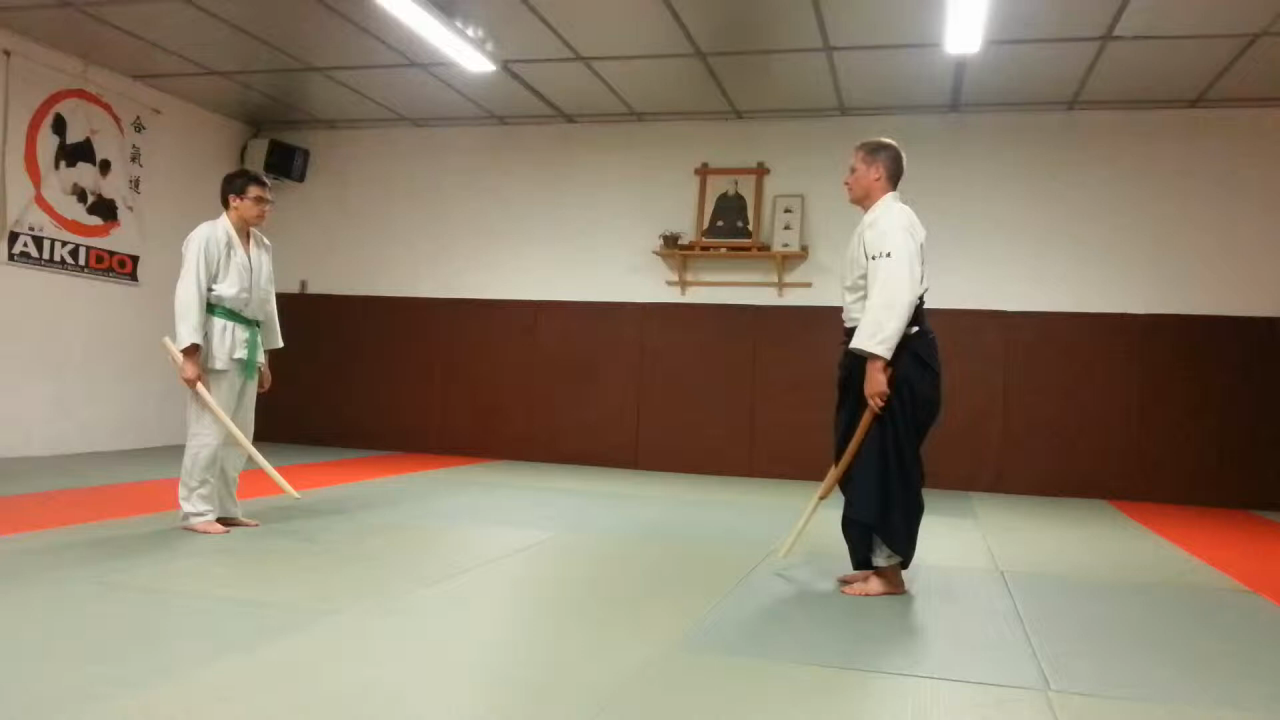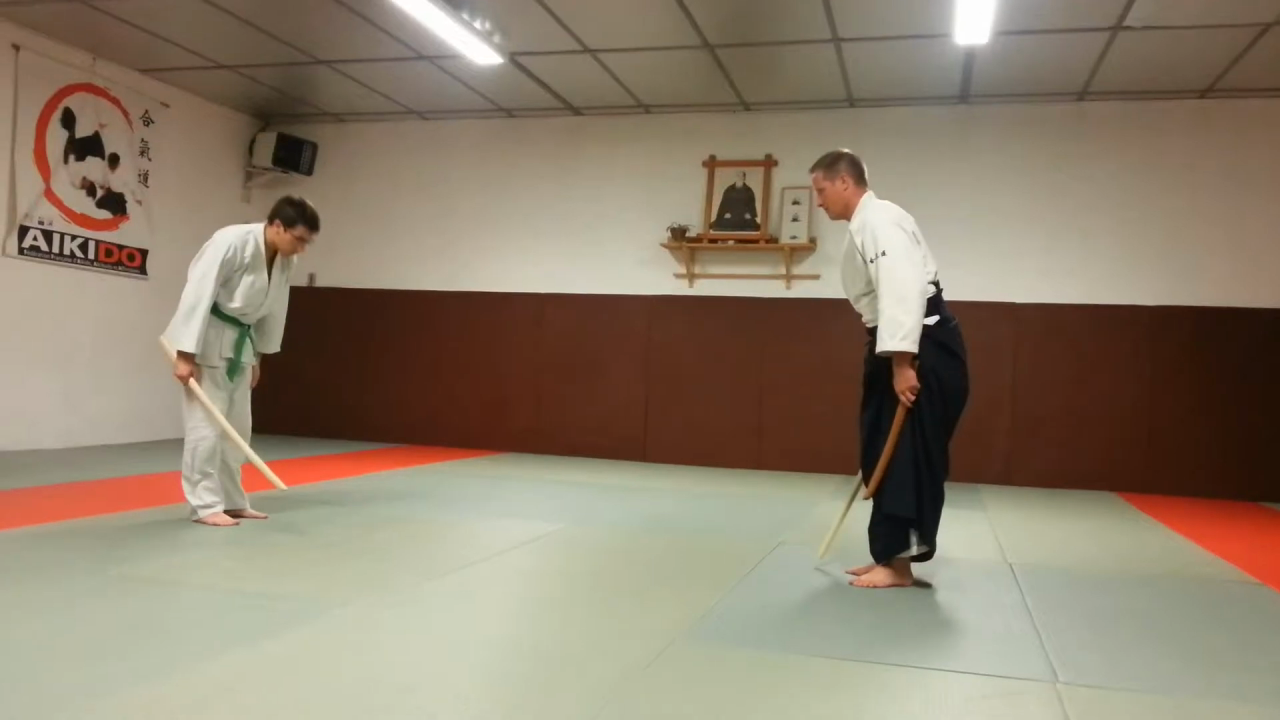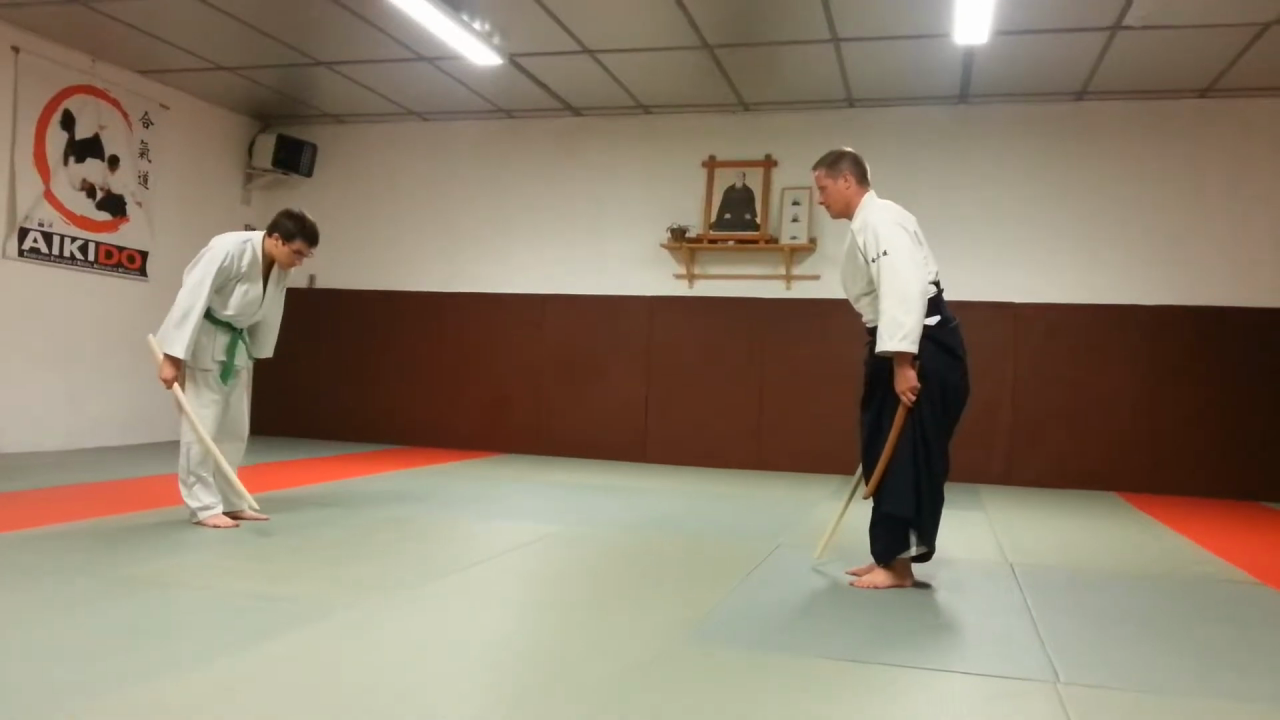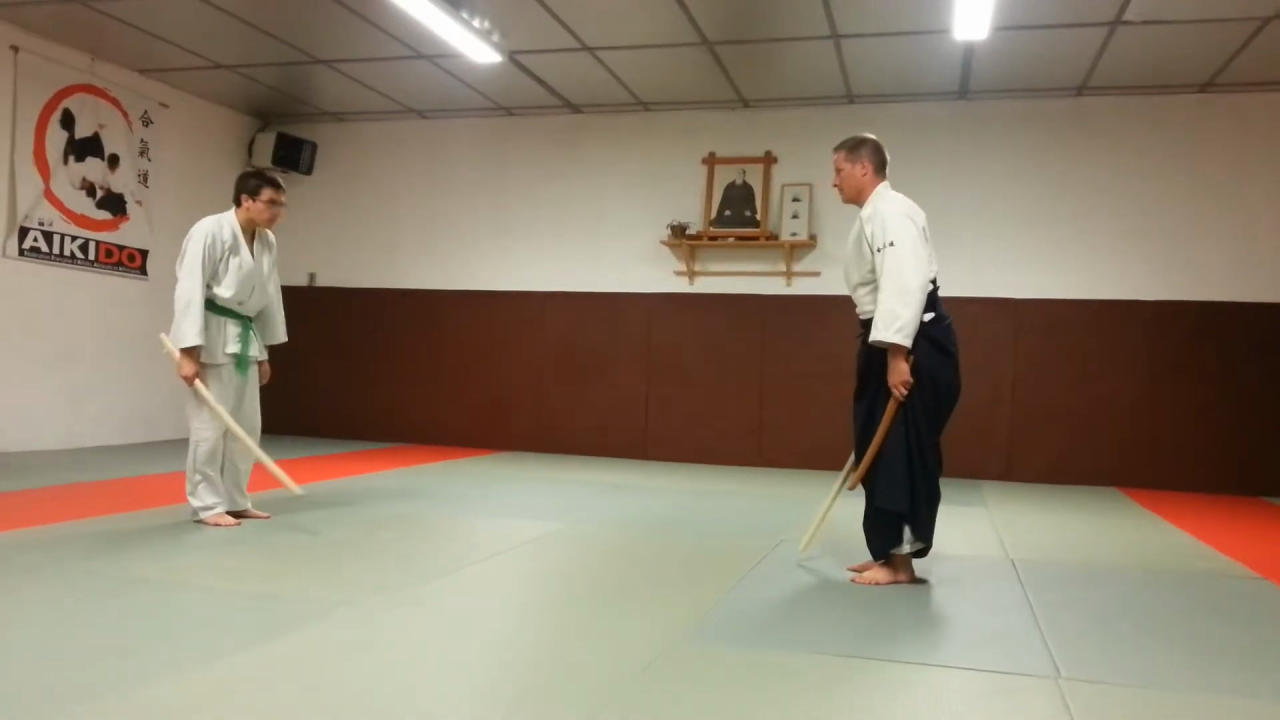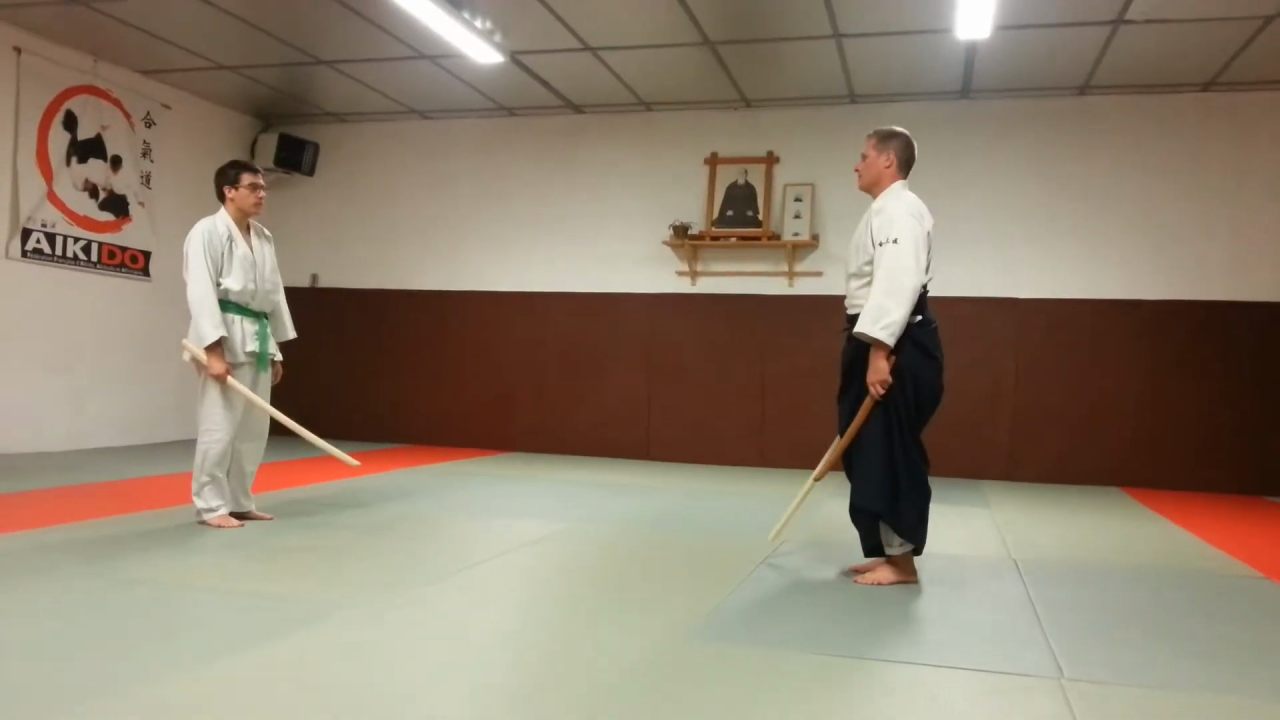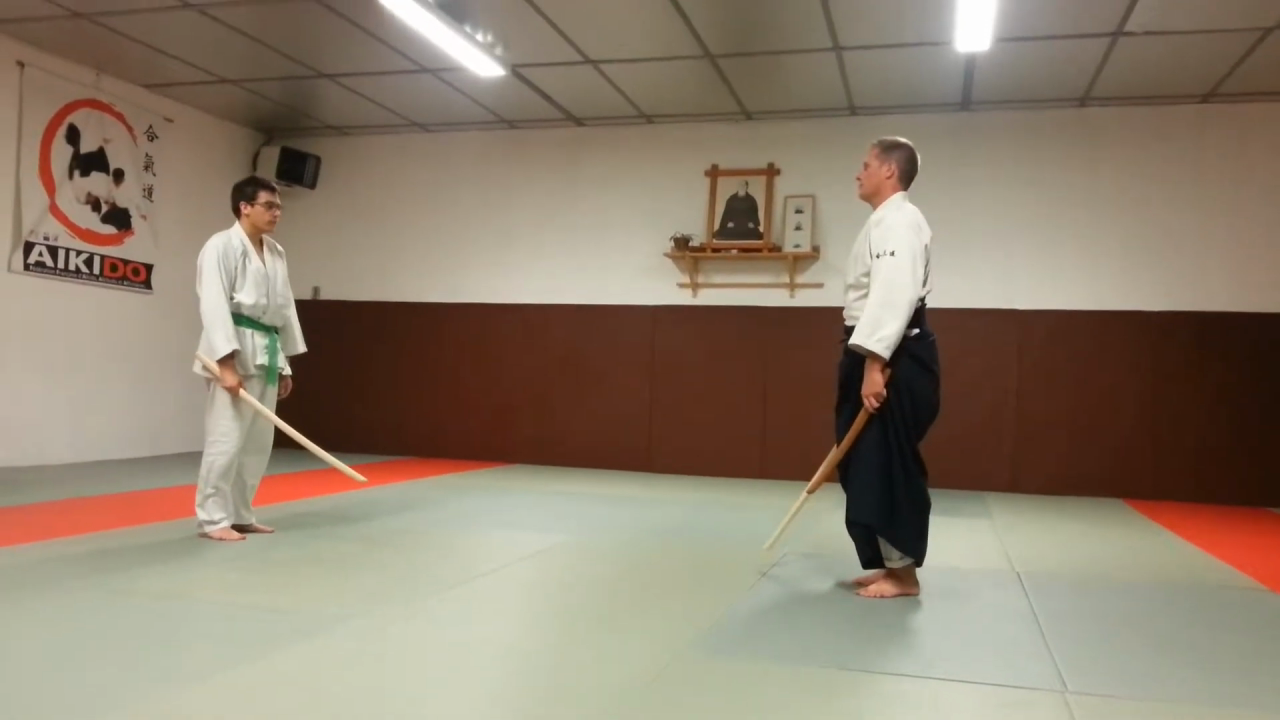
dt=0.5s
person 1, frame 1
left shoulder: (891, 221)
right shoulder: (877, 223)
left elbow: (894, 297)
left wrist: (876, 365)
left hip: (894, 359)
right hip: (881, 355)
left knee: (888, 463)
right knee: (865, 462)
left ankle: (888, 571)
right ankle: (877, 563)
person 1, frame 2
left shoulder: (879, 220)
right shoulder: (866, 225)
left elbow: (904, 291)
left wrist: (903, 363)
right wrist: (893, 359)
left hip: (923, 351)
right hip: (904, 348)
left knee: (908, 455)
right knee: (884, 454)
left ankle: (899, 563)
right ankle: (892, 555)
person 1, frame 3
left shoulder: (881, 219)
right shoulder: (866, 225)
left elbow: (905, 291)
left wrist: (904, 363)
right wrist: (894, 360)
left hip: (923, 351)
right hip: (903, 347)
left knee: (908, 456)
right knee: (886, 455)
left ankle: (899, 565)
right ankle: (891, 555)
person 1, frame 4
left shoulder: (891, 212)
right shoulder: (874, 216)
left elbow: (905, 286)
left wrist: (898, 356)
left hip: (912, 346)
right hip: (892, 343)
left knee: (902, 451)
right knee: (880, 450)
left ankle: (899, 560)
right ankle: (891, 552)
person 1, frame 5
left shoulder: (899, 209)
right shoulder: (884, 211)
left elbow: (898, 284)
left wrist: (880, 354)
left hip: (896, 347)
right hip: (880, 342)
left knee: (891, 452)
right knee: (869, 450)
left ankle: (901, 561)
right ankle: (889, 552)
person 1, frame 6
left shoulder: (898, 220)
right shoulder: (885, 221)
left elbow: (894, 297)
left wrist: (875, 365)
left hip: (891, 359)
right hip: (878, 355)
left knee: (889, 464)
right knee: (868, 463)
left ankle: (903, 573)
right ankle: (891, 563)
person 2, frame 1
left shoulder: (262, 246)
right shoulder: (207, 237)
right elbow: (190, 295)
left wrist: (264, 358)
right wrist: (190, 355)
left hip: (247, 346)
right hip: (217, 345)
left knee: (238, 434)
right knee: (209, 430)
left ankle: (224, 508)
right ankle: (197, 512)
person 2, frame 2
left shoulder: (285, 259)
right shoulder: (231, 242)
right elbow: (198, 295)
left wrist: (256, 357)
right wrist: (185, 355)
left hip: (239, 343)
right hip: (209, 341)
left knee: (238, 426)
right knee: (206, 423)
left ankle: (232, 500)
right ankle: (205, 503)
person 2, frame 3
left shoulder: (281, 267)
right shoulder: (229, 249)
right elbow: (191, 300)
left wrist: (250, 358)
right wrist: (173, 358)
left hip: (234, 345)
right hip: (202, 343)
left knee: (235, 428)
right knee: (203, 425)
left ankle: (229, 502)
right ankle: (204, 506)
person 2, frame 4
left shoulder: (267, 241)
right shoulder: (209, 232)
right elbow: (190, 291)
left wrist: (264, 352)
right wrist: (188, 353)
left hip: (244, 339)
right hip: (212, 338)
left knee: (247, 426)
right knee: (210, 425)
left ankle: (235, 501)
right ankle: (207, 505)
person 2, frame 5
left shoulder: (263, 237)
right shoulder: (207, 232)
right elbow: (201, 293)
left wrist: (275, 350)
right wrist: (214, 351)
left hip: (258, 339)
right hip: (226, 339)
left knee: (254, 428)
right knee: (220, 426)
left ankle: (238, 502)
right ankle: (212, 506)
person 2, frame 6
left shoulder: (275, 253)
right shoulder: (221, 247)
right elbow: (215, 307)
left wrist: (284, 364)
right wrist: (227, 364)
left hip: (266, 353)
right hip: (235, 352)
left knee: (258, 440)
right knee: (226, 437)
left ankle: (239, 515)
right ankle: (213, 518)
